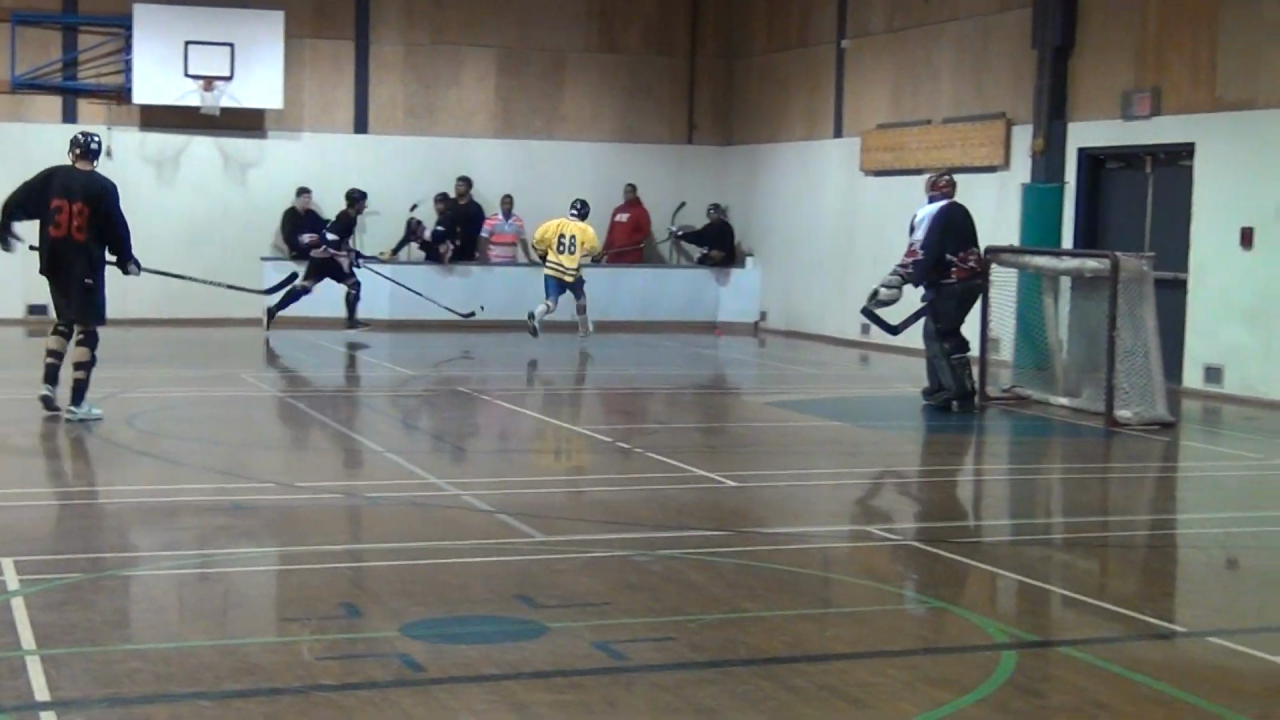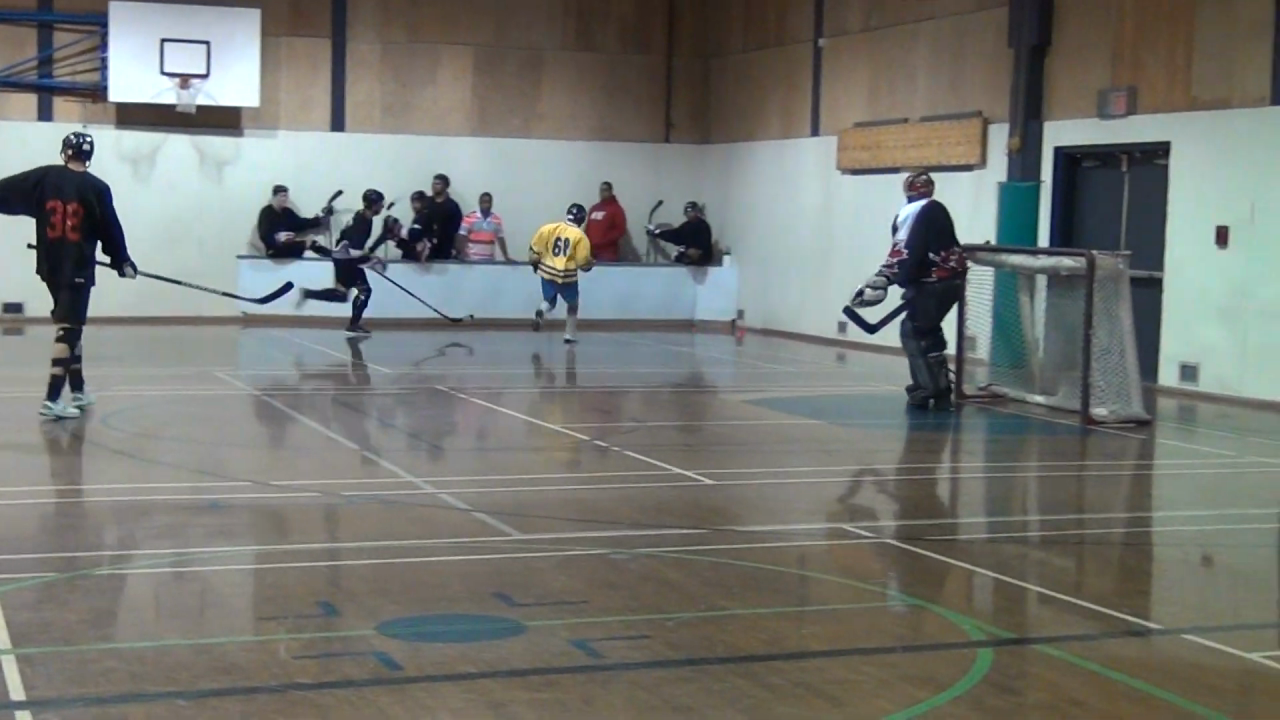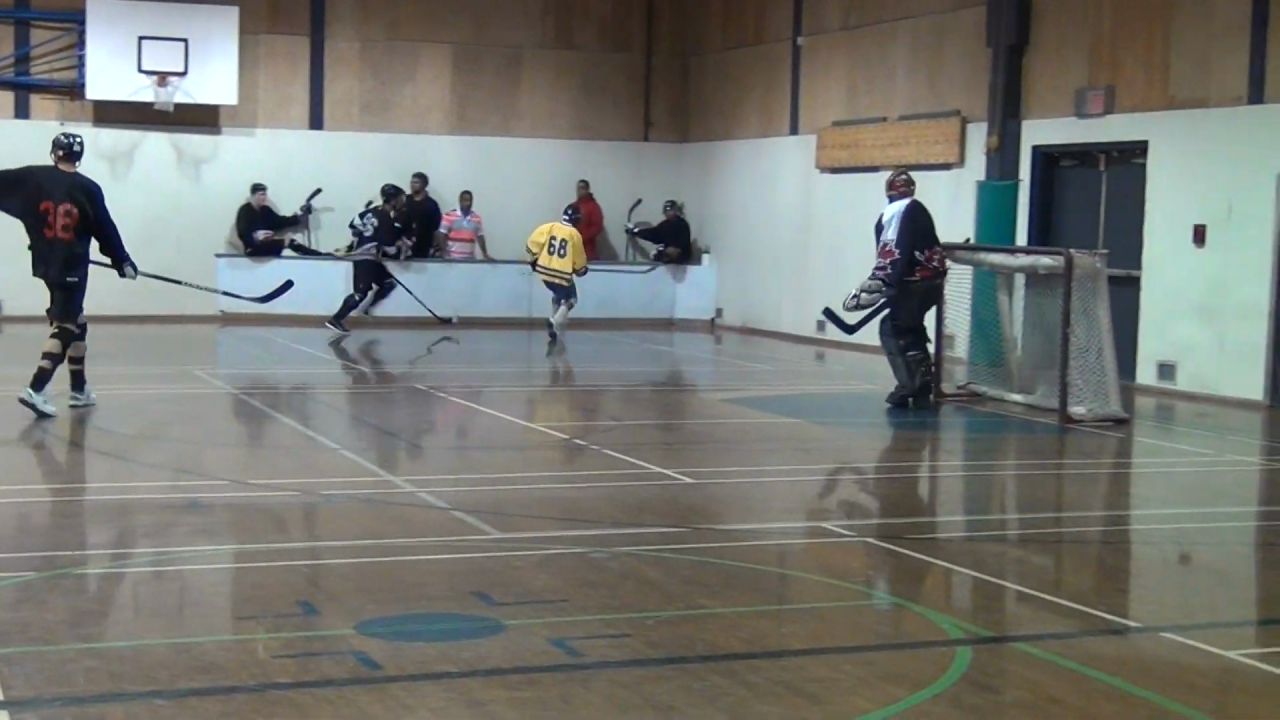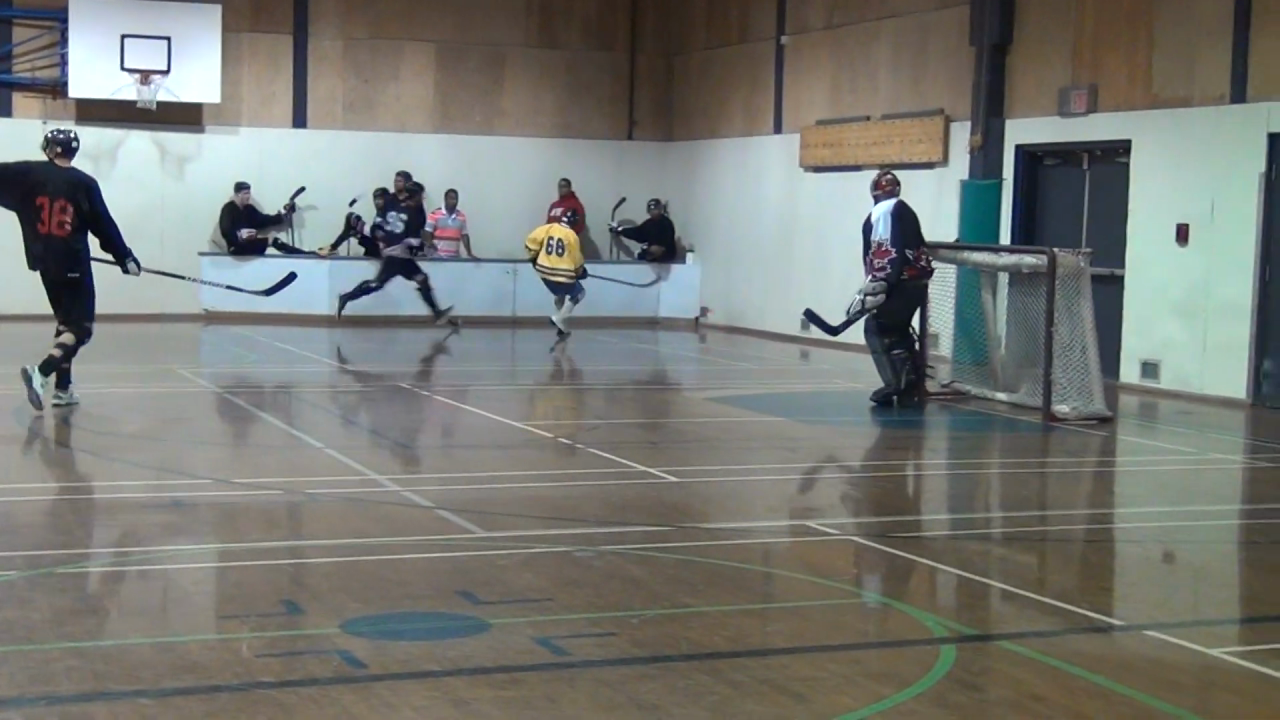
dt=0.1s
person 1, frame 1
left shoulder: (51, 176)
right shoulder: (104, 187)
right elbow: (116, 229)
right wrist: (126, 259)
left hip: (55, 265)
right hip: (86, 268)
left knee: (63, 324)
right knee: (87, 330)
left ankle: (48, 386)
right ankle: (78, 404)
person 1, frame 2
left shoulder: (45, 176)
right shoulder: (97, 188)
right elbow: (110, 229)
right wrist: (122, 261)
left hip: (51, 264)
right hip: (77, 267)
left knee: (65, 325)
right knee: (69, 329)
left ankle: (78, 391)
right ankle: (52, 400)
person 1, frame 3
left shoulder: (35, 177)
right shoulder: (88, 188)
right elbow: (105, 230)
right wrist: (122, 261)
left hip: (47, 264)
right hip: (72, 266)
left knee: (72, 323)
right knee: (65, 329)
left ankle: (79, 390)
right ankle: (35, 390)
person 1, frame 4
left shoulder: (30, 173)
right shoulder: (85, 184)
right elbow: (104, 225)
right wrist: (125, 257)
left hip: (45, 260)
right hip: (73, 263)
left knee: (70, 323)
right knee: (80, 328)
left ankle: (62, 388)
right ankle: (40, 373)
person 2, frame 1
left shoulder: (930, 214)
right shoulder: (960, 212)
left elbow: (919, 254)
left wrist: (893, 284)
left hip: (951, 285)
right hip: (969, 281)
left knee: (942, 336)
right knee: (940, 333)
left ankle: (960, 393)
right ankle: (939, 387)
person 2, frame 2
left shoulder: (912, 213)
right shoulder: (938, 210)
left elbow: (902, 254)
left wrist: (876, 285)
left hip: (932, 284)
right hip: (949, 280)
left knee: (917, 333)
right knee: (926, 331)
left ankle: (934, 391)
right ankle: (932, 385)
person 2, frame 3
left shoulder: (896, 212)
right shoulder: (918, 210)
left elbow: (891, 254)
left wrist: (870, 288)
left hip: (914, 282)
right hip: (930, 280)
left knee: (895, 331)
right knee: (908, 330)
left ankle: (914, 390)
right ankle: (920, 383)
person 2, frame 4
left shoulder: (882, 211)
right shoulder: (903, 210)
left elbow: (884, 253)
left wrist: (872, 290)
right wrist: (877, 288)
left hip: (902, 282)
right hip: (914, 279)
left knee: (878, 329)
right knee: (897, 330)
left ankle: (897, 387)
right ankle: (911, 383)
